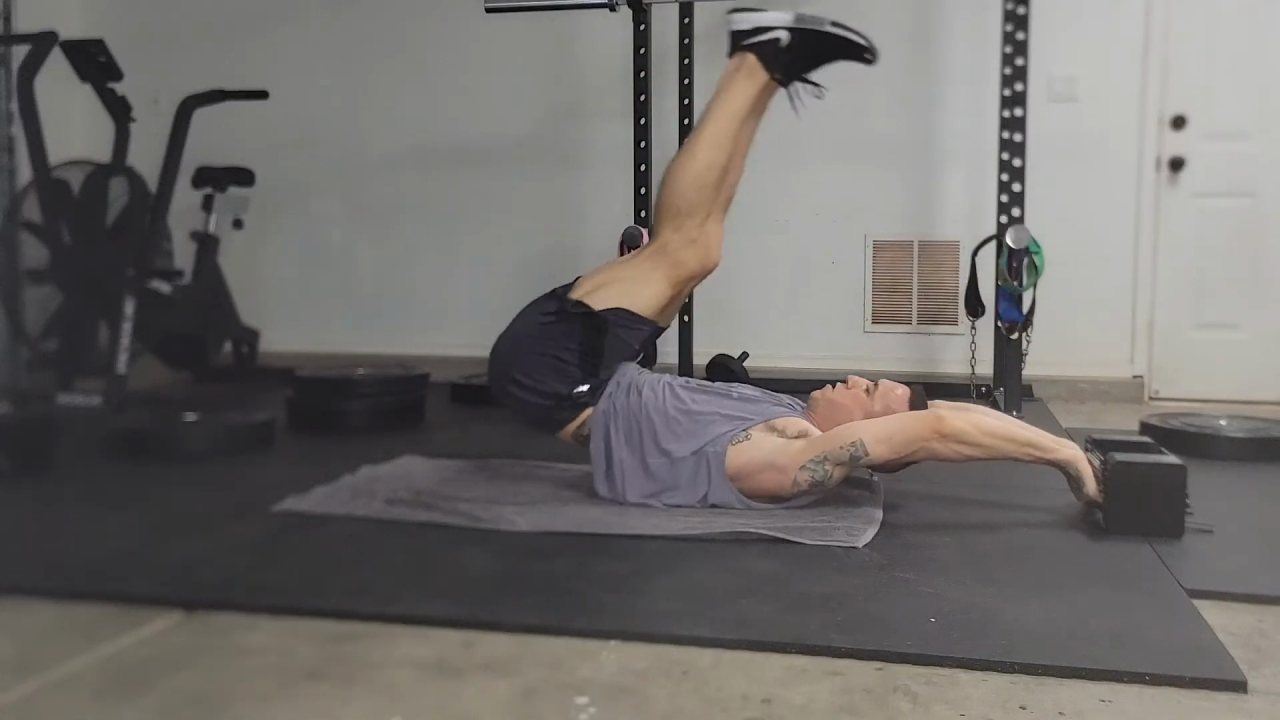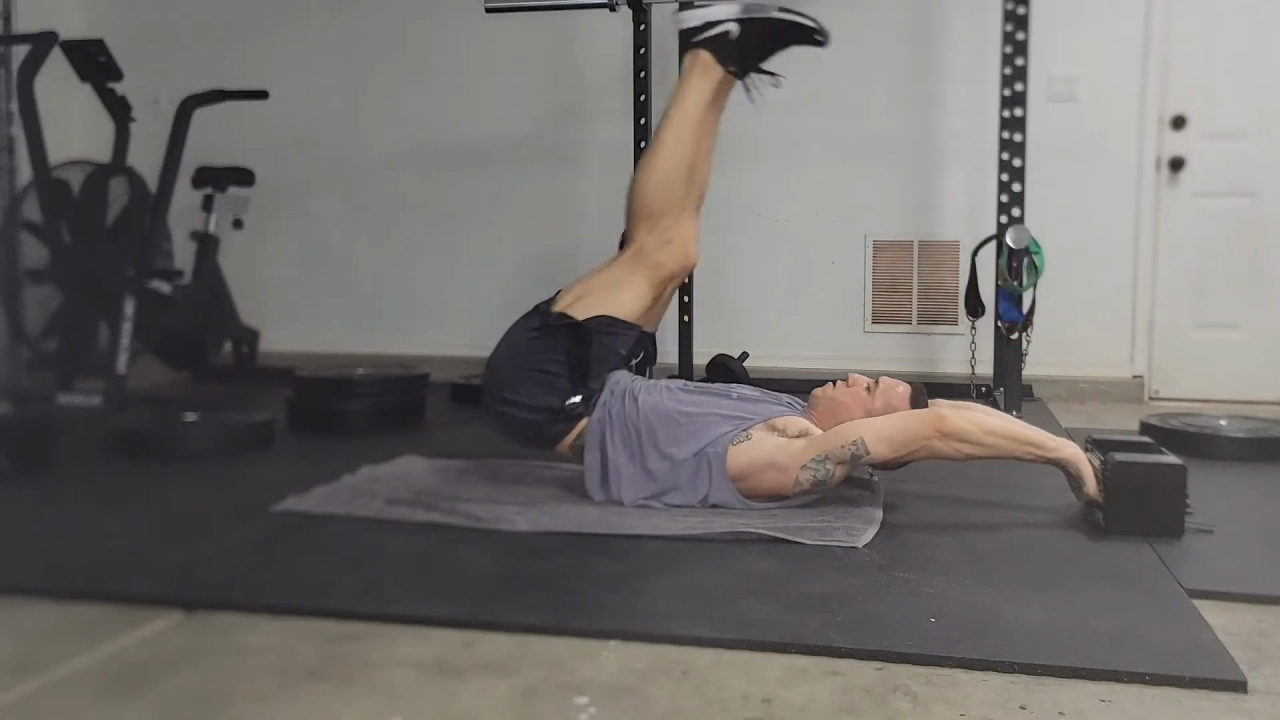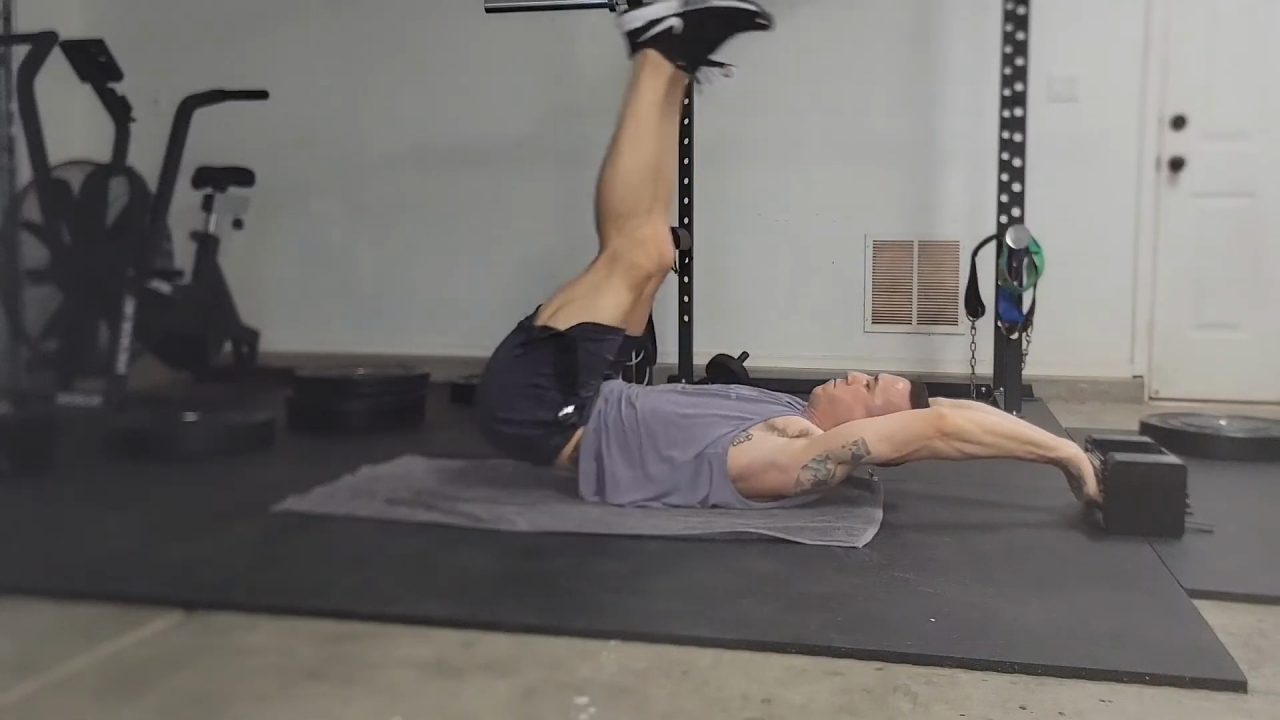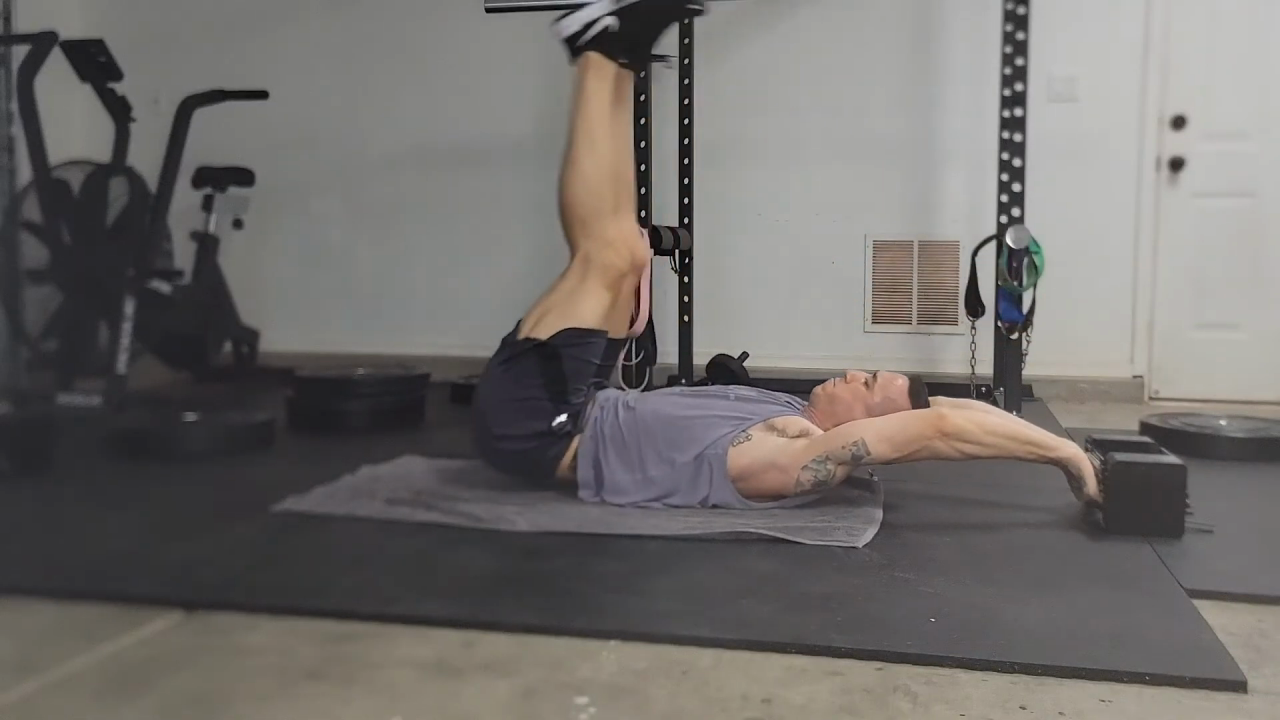
dt=0.1s
person 1, frame 1
left shoulder: (793, 463)
right shoulder: (806, 435)
right elbow: (937, 419)
left hip: (561, 383)
right hip: (580, 388)
left knee: (687, 246)
person 1, frame 2
left shoulder: (791, 463)
right shoulder: (805, 434)
left elbow: (936, 424)
right elbow: (939, 419)
left hip: (548, 394)
right hip: (577, 398)
left knee: (663, 252)
person 1, frame 3
left shoulder: (796, 460)
right shoulder: (804, 435)
right elbow: (938, 420)
left hip: (541, 412)
right hip: (562, 415)
left knee: (641, 252)
left ankle: (666, 55)
person 1, frame 4
left shoulder: (795, 460)
right shoulder: (806, 429)
left elbow: (937, 423)
right elbow: (940, 419)
left hip: (535, 424)
right hip: (561, 423)
left knee: (614, 256)
left ankle: (606, 55)
